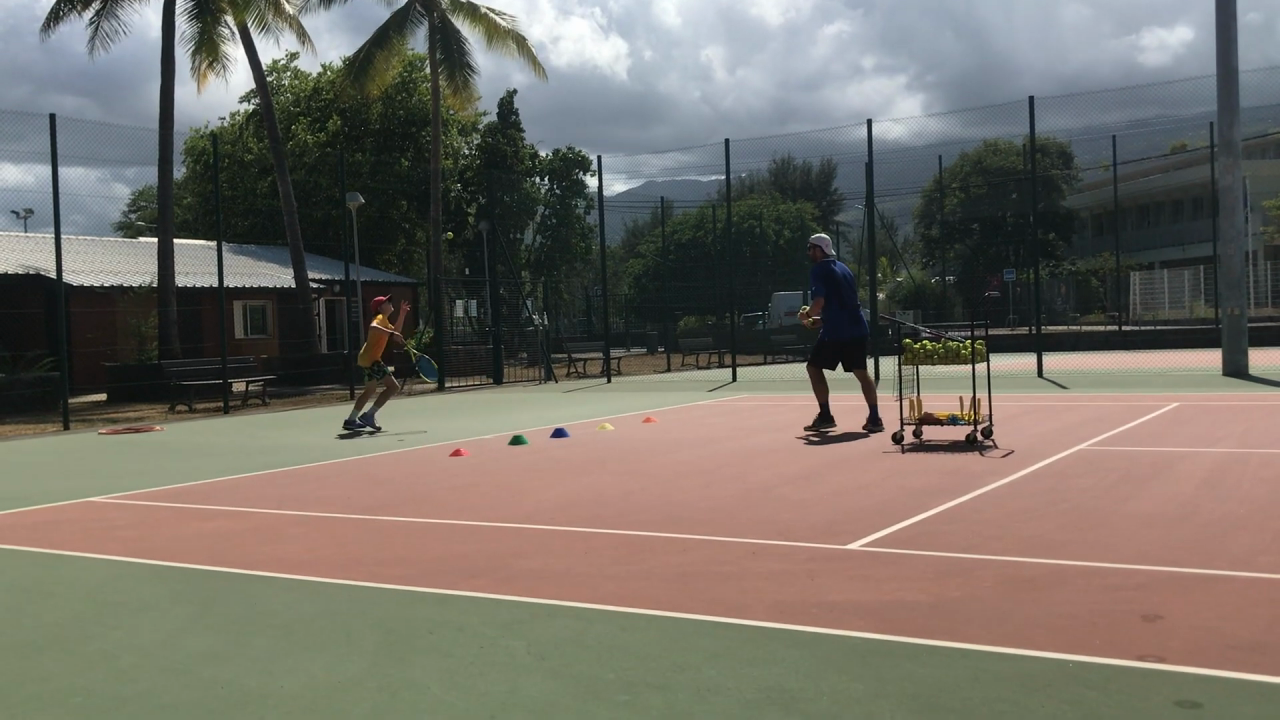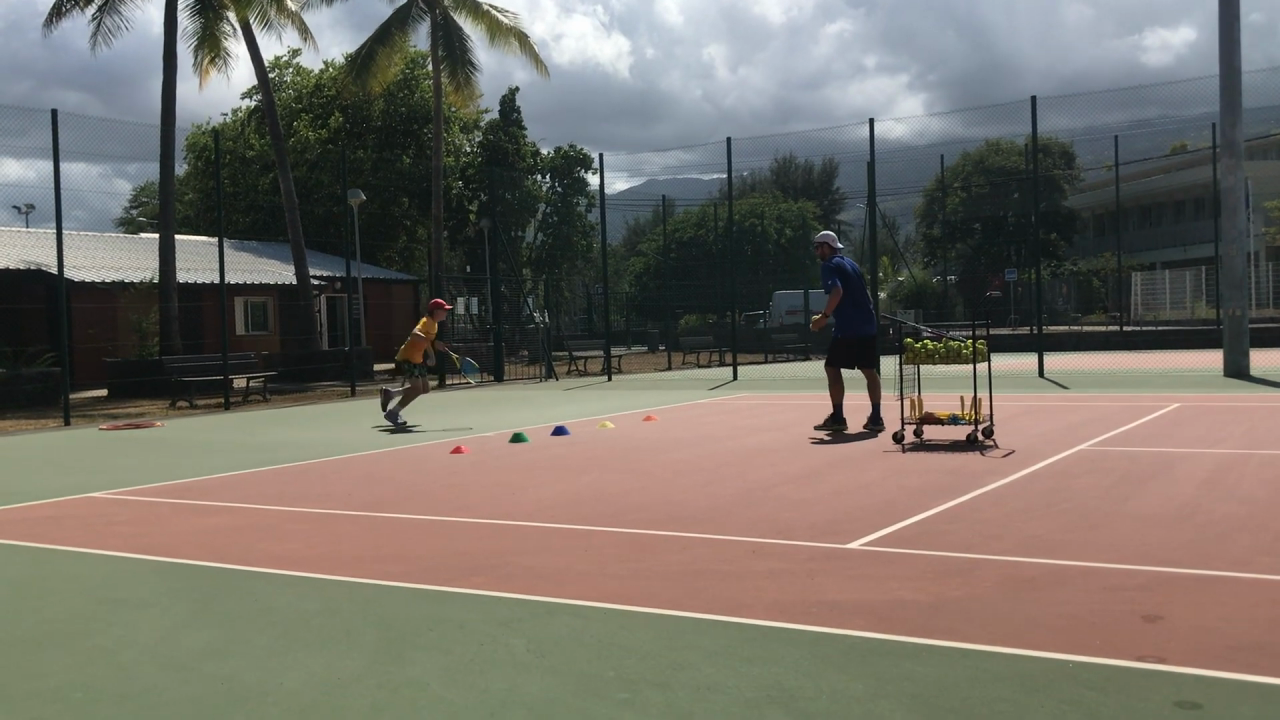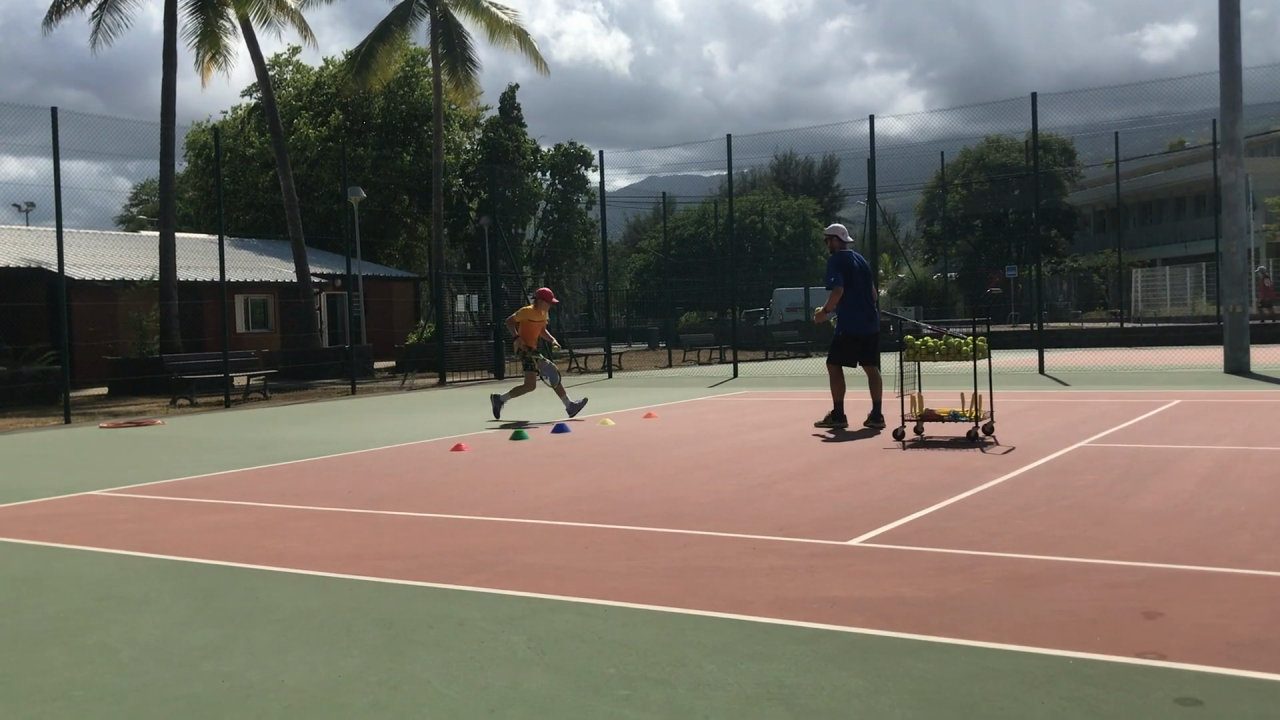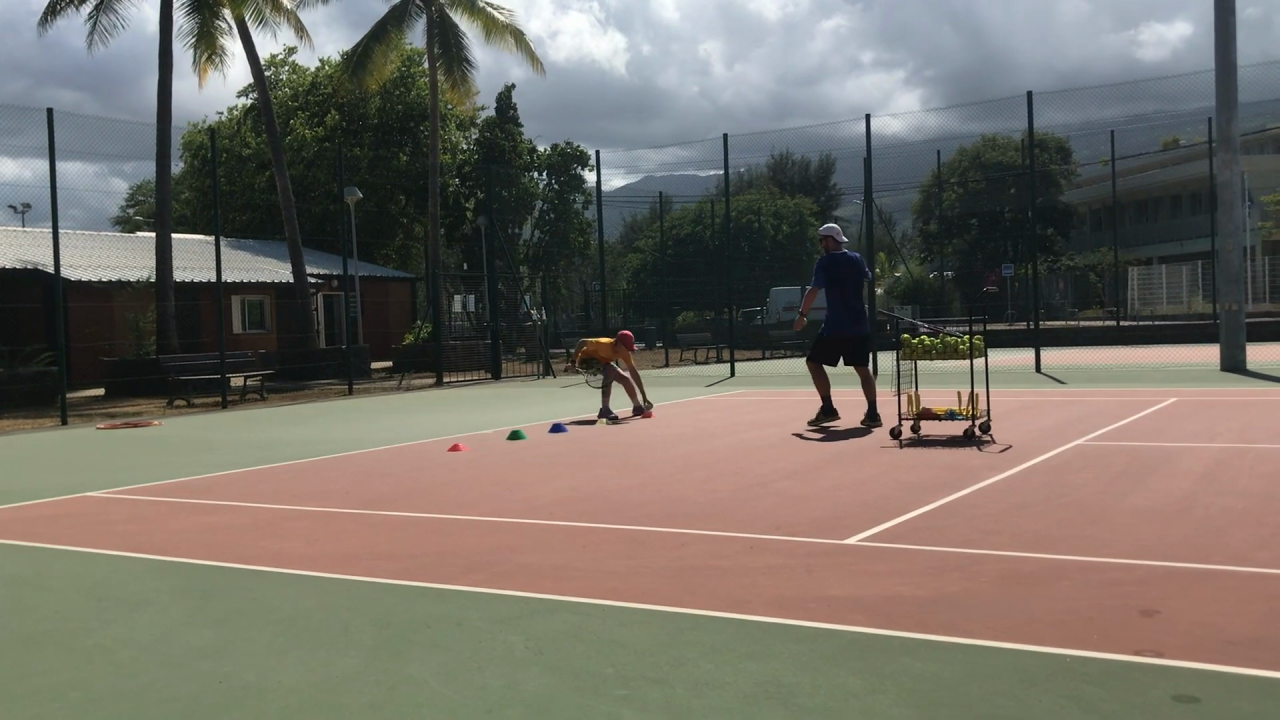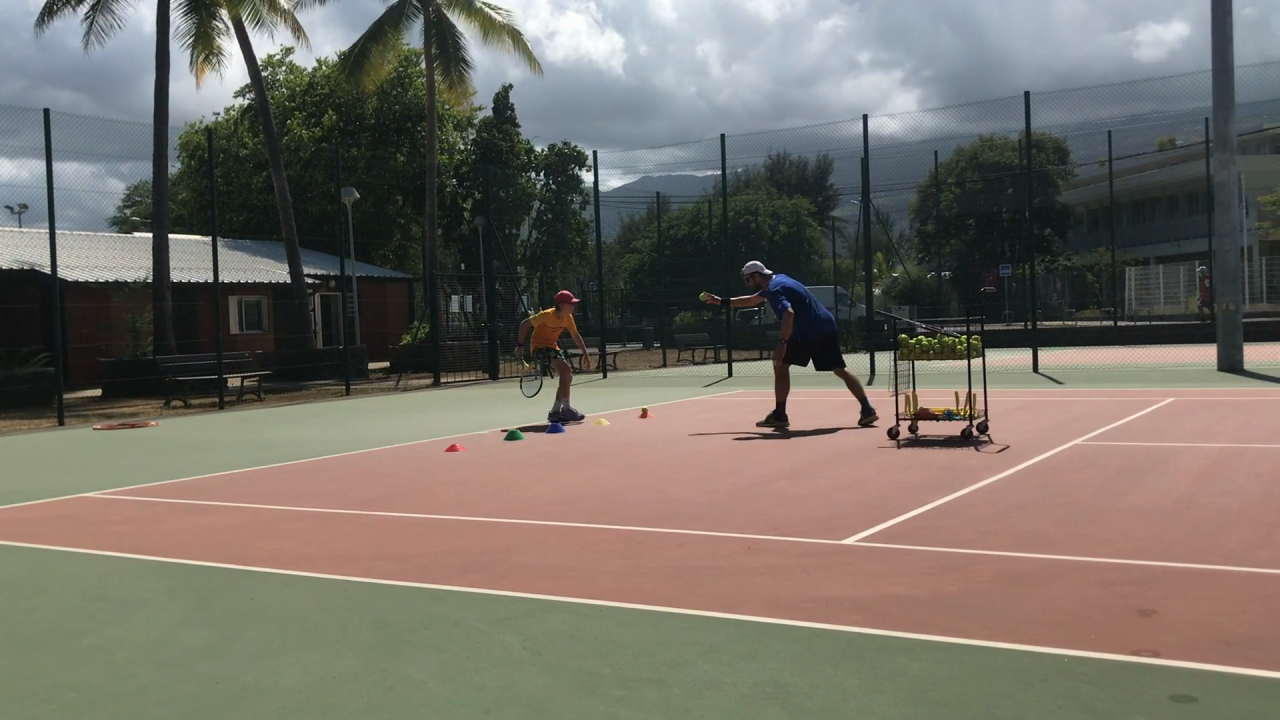
dt=0.5s
person 1, frame 1
left shoulder: (818, 270)
right shoulder: (843, 268)
left elbow: (819, 301)
left wrist: (807, 315)
right wrist: (821, 319)
left hip: (835, 331)
right hip: (858, 328)
left knee: (814, 367)
right knee: (861, 372)
left ankle: (825, 416)
right ankle: (874, 419)
person 1, frame 2
left shoulder: (829, 265)
right shoulder: (851, 264)
left elbow: (837, 292)
left wrist: (824, 316)
left hip: (848, 327)
right hip: (868, 325)
left knee: (832, 368)
right knee: (870, 370)
left ankle: (838, 418)
right ankle: (876, 418)
person 1, frame 3
left shoulder: (836, 260)
right shoulder: (860, 259)
left elbow: (838, 290)
right elbow: (873, 293)
left wrist: (825, 311)
left hip: (849, 325)
right hip: (870, 322)
left knee: (834, 366)
right knee: (871, 367)
left ankle: (838, 415)
right ankle: (876, 415)
person 1, frame 4
left shoulder: (825, 262)
right shoulder: (857, 259)
left elbow: (814, 291)
right elbow: (867, 279)
left wrist: (802, 315)
left hip: (836, 326)
right hip: (860, 324)
left knee: (814, 362)
right knee: (862, 368)
left ankle: (828, 409)
right ankle: (872, 414)
person 1, frame 5
left shoulder: (775, 289)
right shoulder: (778, 280)
left elbow: (789, 313)
right elbow: (753, 299)
left wrist: (783, 343)
right wrist: (723, 301)
left hip: (810, 330)
right hip: (828, 325)
left knee: (780, 365)
right knee: (840, 369)
left ankle: (780, 415)
right ankle: (867, 410)
